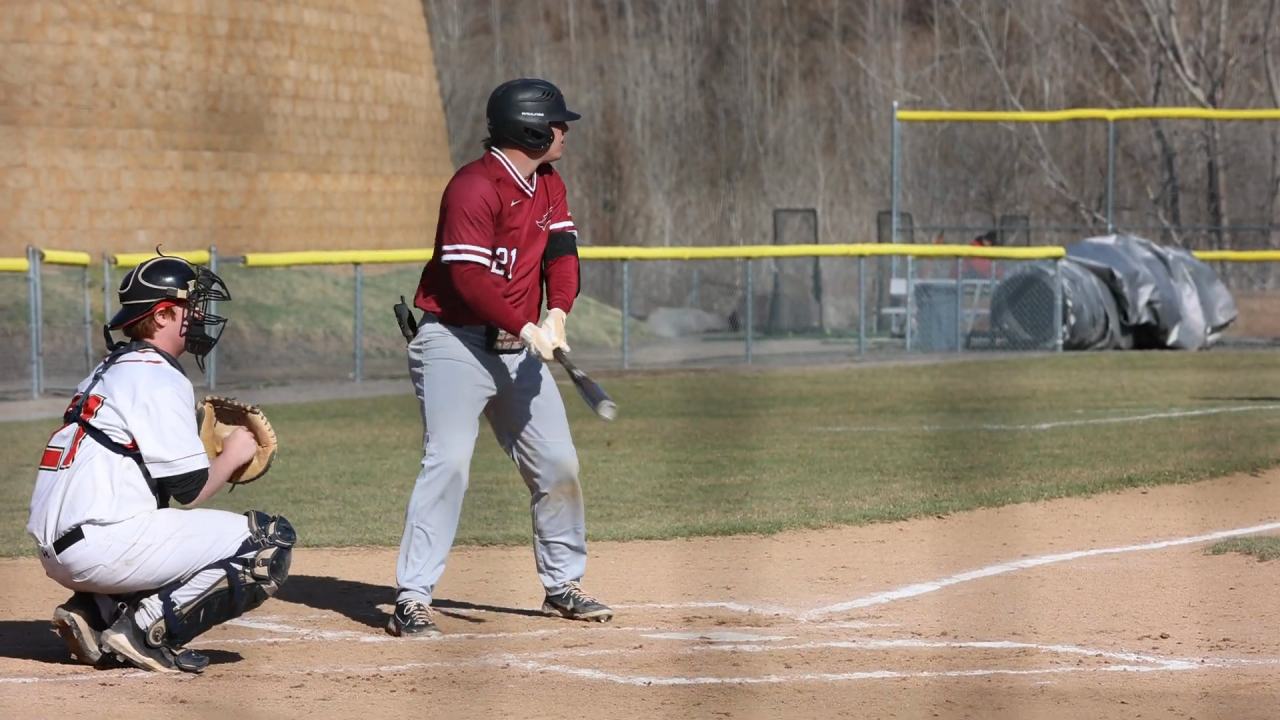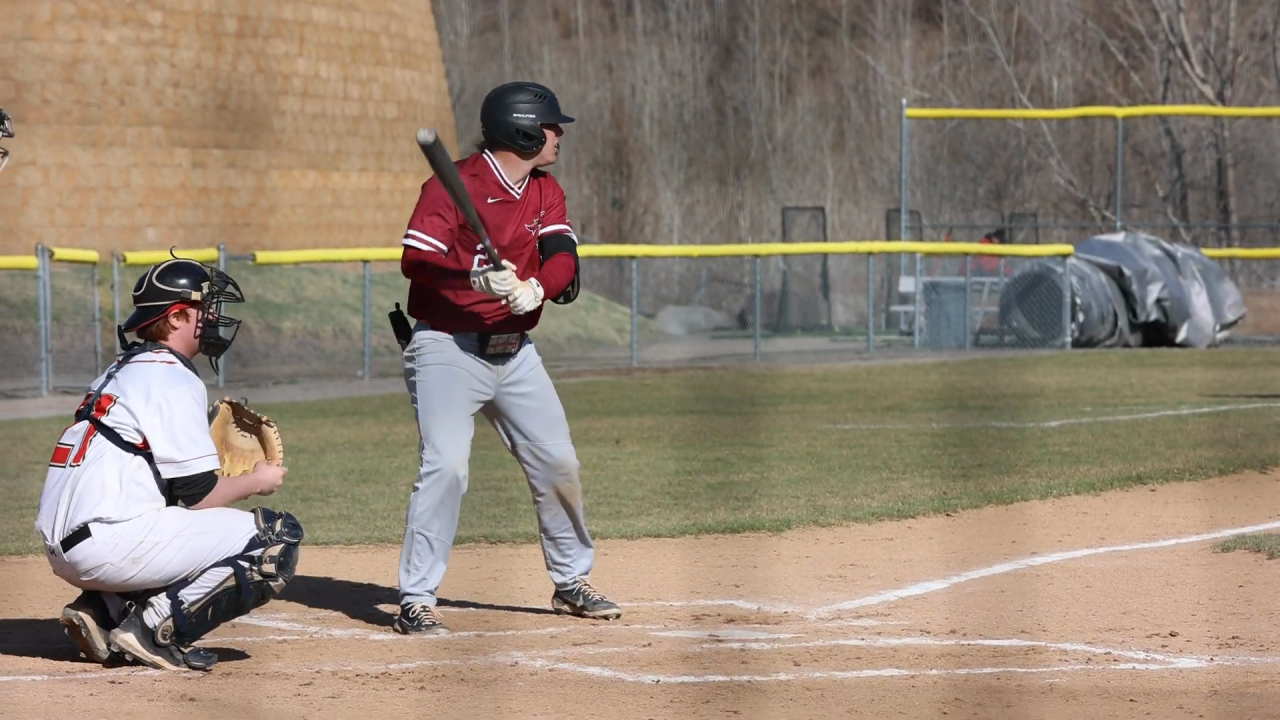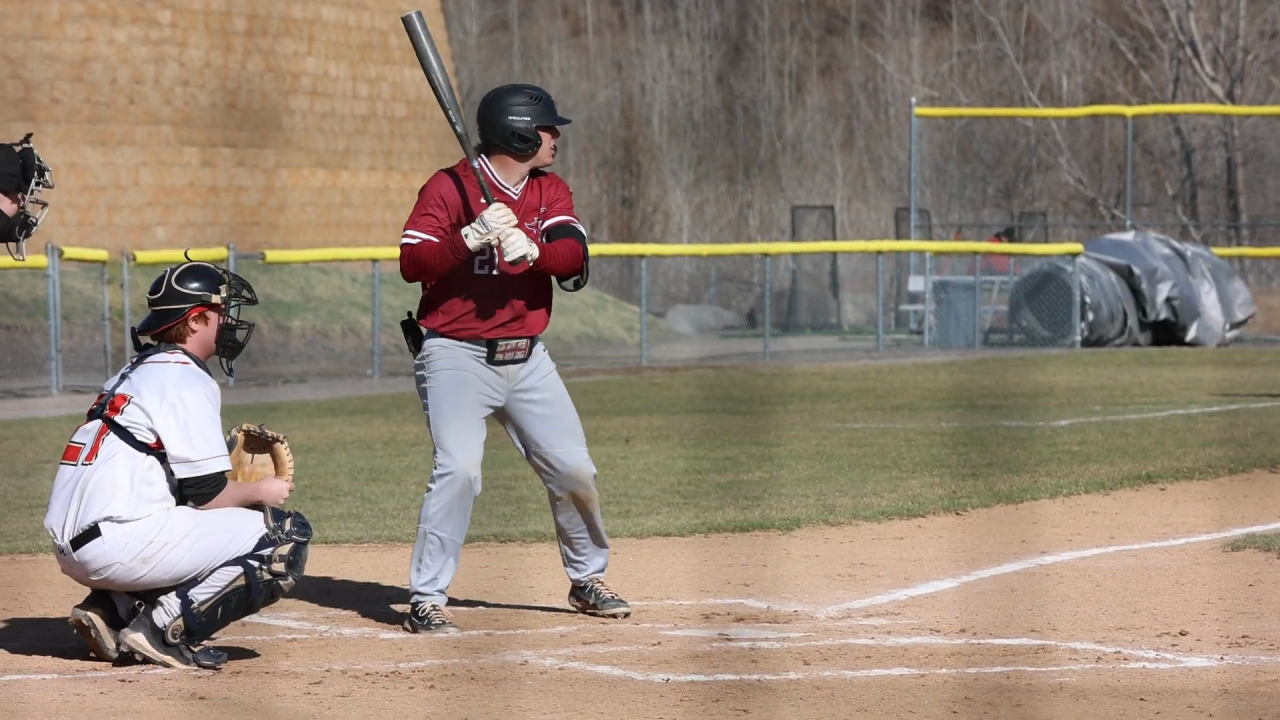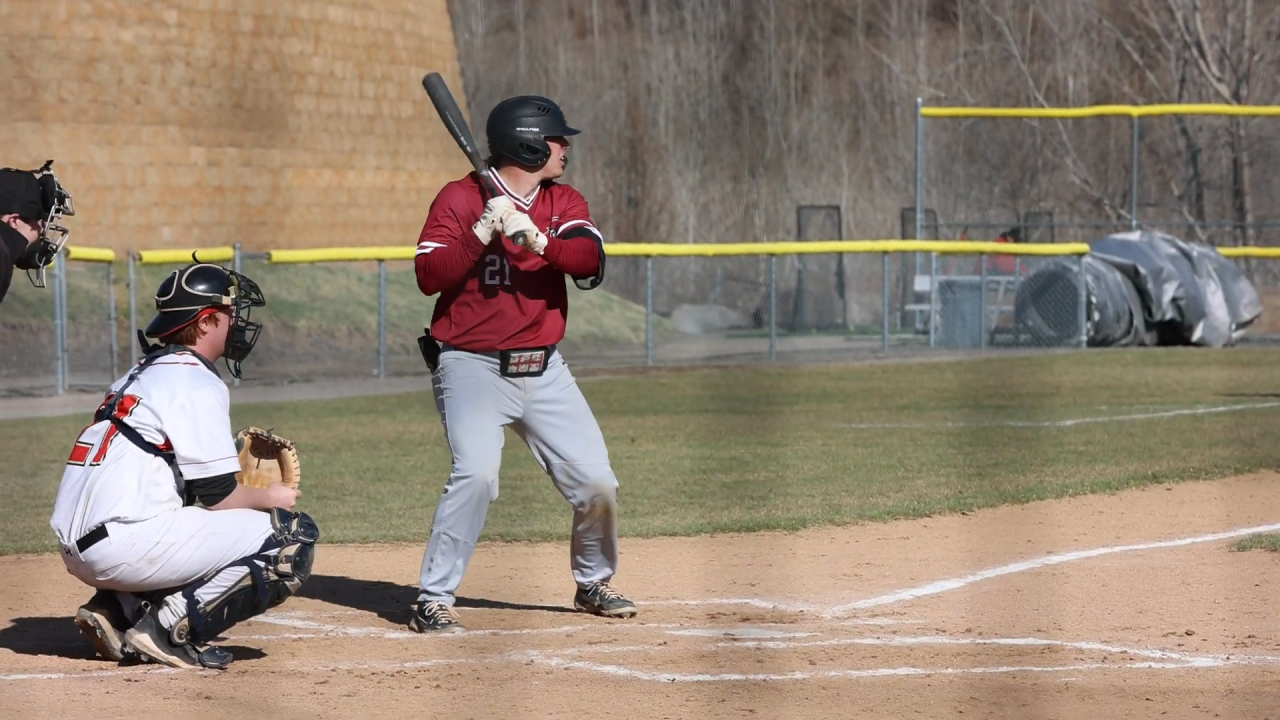
dt=0.2s
person 1, frame 1
left shoulder: (550, 186)
right shoulder: (476, 186)
left elbow: (563, 256)
right elbow: (462, 278)
left wrist: (556, 314)
right wrist: (524, 329)
left hip: (519, 350)
right hip: (456, 344)
left knee: (559, 466)
right knee: (447, 464)
left ankle: (563, 585)
right ankle: (412, 599)
person 1, frame 2
left shoulder: (547, 191)
right shoulder: (454, 185)
left elbow: (566, 268)
right elbow: (415, 262)
left wrist: (536, 286)
right wrist: (479, 277)
left hip: (515, 353)
right hip: (447, 349)
left knee: (558, 465)
right knee: (446, 468)
left ankle: (571, 582)
right ankle: (416, 599)
person 1, frame 3
left shoulder: (552, 190)
right shoulder: (449, 187)
left elbow: (575, 262)
right elbow: (412, 264)
left wrist: (529, 248)
right wrist: (473, 236)
left hip: (527, 359)
right hip: (457, 356)
left knee: (574, 471)
right knee: (459, 471)
left ankle: (588, 579)
right ankle: (426, 599)
person 1, frame 4
left shoulder: (567, 202)
right shoulder: (460, 197)
left elbow: (590, 264)
right elbow: (429, 278)
left wrist: (535, 238)
right wrist: (483, 230)
left hip: (544, 370)
right hip: (473, 366)
left knee: (596, 482)
right knee: (477, 474)
left ankle: (594, 582)
right ankle: (433, 597)
person 2, frame 1
left shoulder: (110, 370)
right shoulder: (160, 379)
right elbow: (191, 491)
left wrist: (215, 456)
right wrist: (233, 455)
left hip: (58, 549)
right hip: (99, 544)
right knee: (270, 542)
left ankle: (96, 612)
right ankle: (146, 629)
person 2, frame 2
left shoulder: (122, 370)
right shoulder: (173, 378)
right elbow: (197, 495)
left wrist: (234, 477)
right wrist: (254, 480)
right hip: (106, 542)
right knee: (276, 540)
left ankle: (104, 611)
right ankle: (154, 627)
person 2, frame 3
left shoulder: (135, 371)
right shoulder: (188, 380)
right elbow: (207, 494)
left wrist: (242, 485)
right wrist: (260, 491)
right hip: (117, 540)
right knee: (286, 539)
left ankle: (112, 610)
right ankle: (164, 626)
person 2, frame 4
left shoulder: (142, 373)
right shoulder: (197, 381)
right elbow: (216, 496)
left wrist: (248, 487)
right wrist: (267, 497)
right hip: (123, 541)
right knee: (293, 538)
left ankle: (118, 611)
right ankle: (170, 627)
